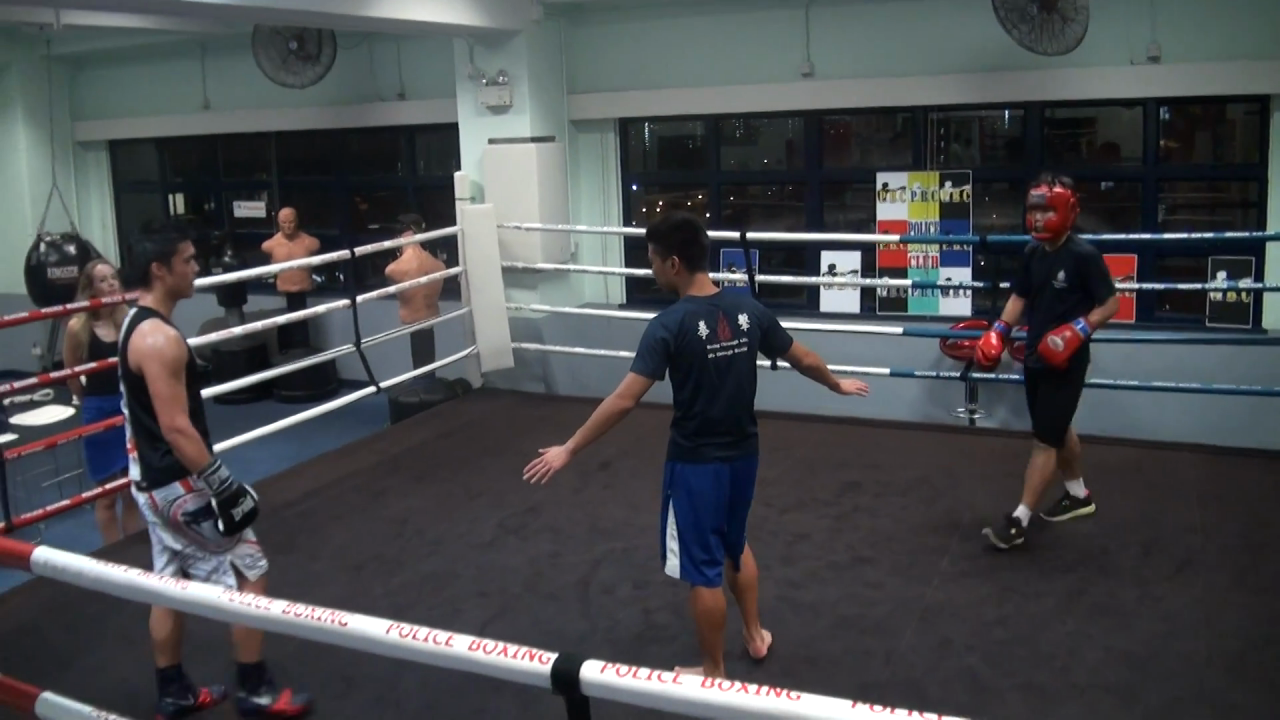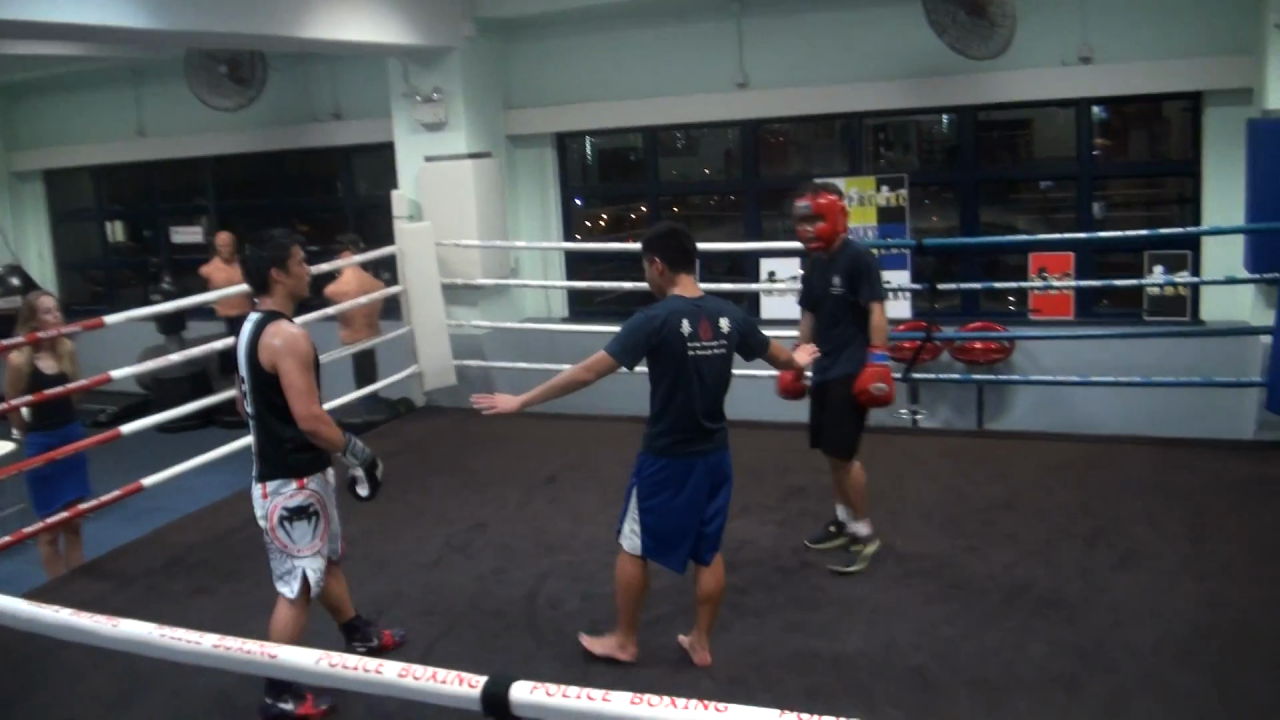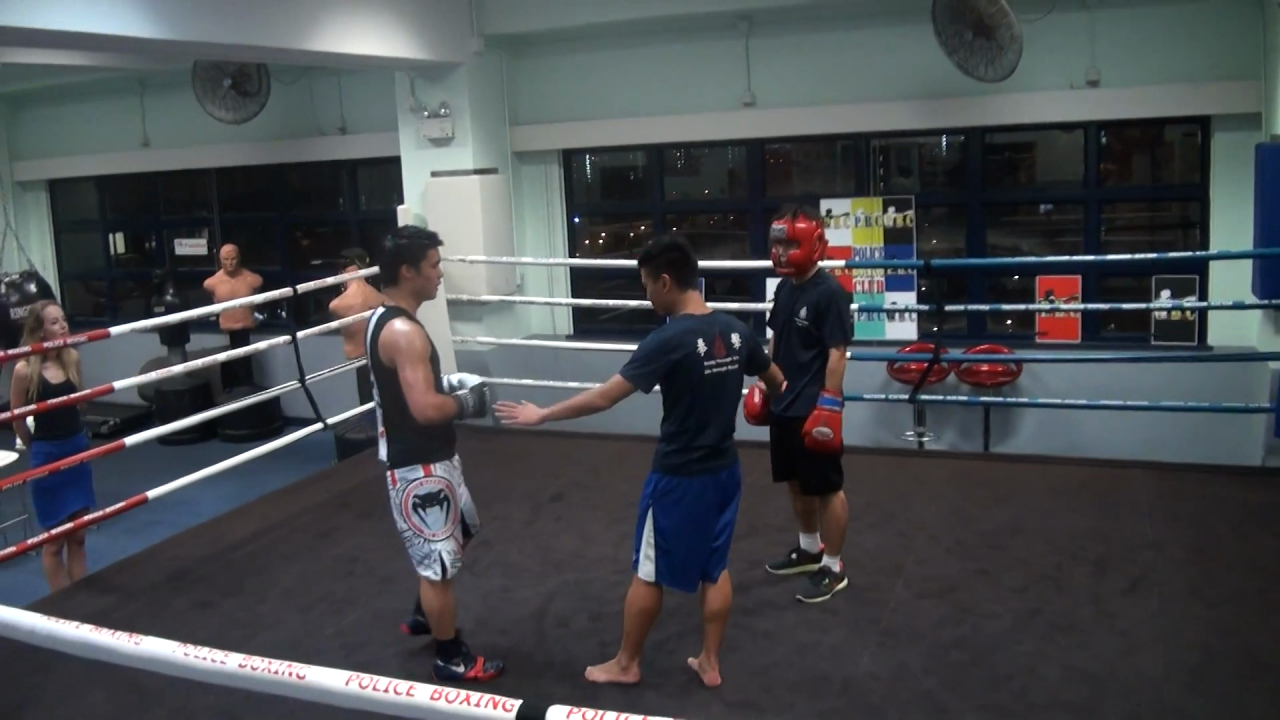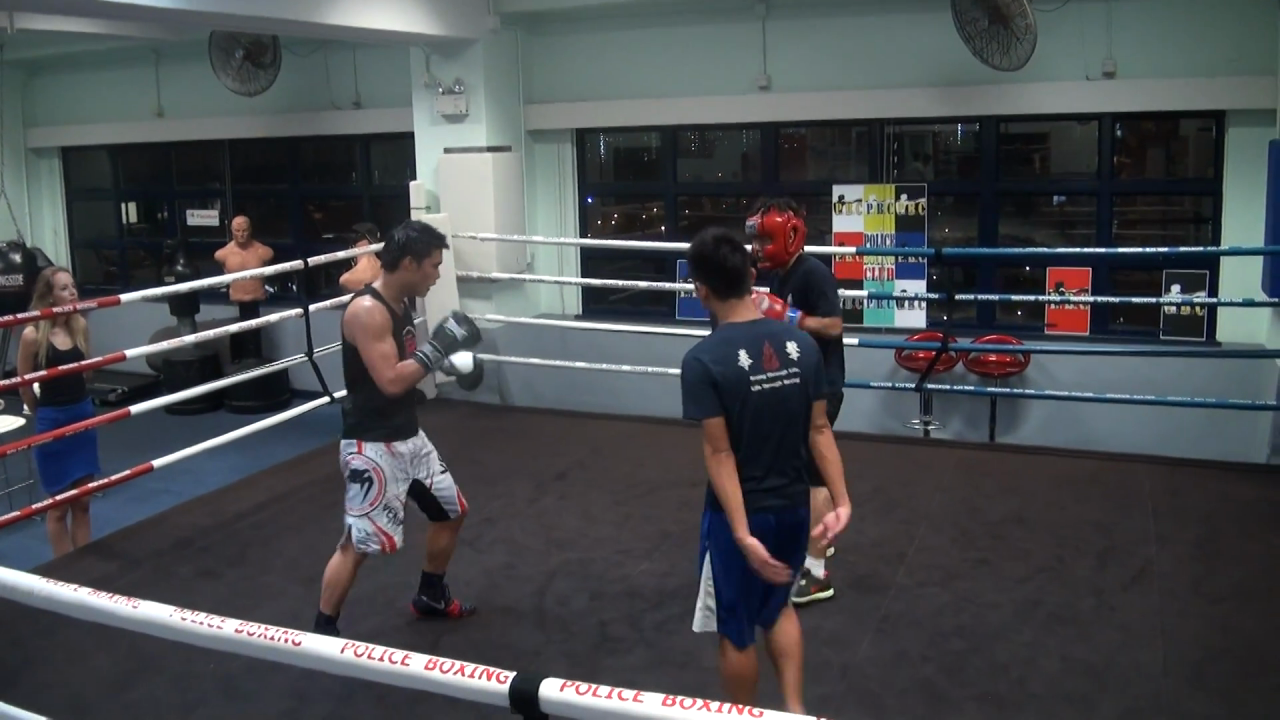
dt=1s
person 1, frame 1
left shoulder: (137, 324)
right shoulder: (160, 338)
right elbow: (177, 428)
right wrist: (222, 485)
left hip: (151, 478)
right hip: (179, 483)
right knee: (248, 576)
person 1, frame 2
left shoulder: (252, 328)
right shoulder: (287, 336)
right elbow: (310, 418)
right wrist: (358, 453)
left hip: (280, 469)
right hip: (292, 480)
left knee: (326, 559)
right knee: (296, 587)
left ankle: (360, 636)
person 1, frame 3
left shoulder: (386, 319)
right shoulder: (403, 332)
right elbow: (426, 409)
left wrist: (447, 384)
right wrist: (468, 402)
left hip: (429, 459)
right hip: (419, 467)
left knee: (458, 533)
right knee: (438, 563)
left ankle: (426, 613)
right ankle: (451, 658)
person 1, frame 4
left shoulder: (401, 303)
right shoulder: (366, 311)
right elbow: (391, 380)
left wrist: (449, 359)
right wrist: (438, 347)
left hip: (409, 437)
right hip: (373, 446)
left knee: (452, 511)
right knee: (357, 544)
left ankle: (431, 594)
right ankle: (323, 631)
person 2, frame 1
left shoulder: (669, 325)
right shoulder: (748, 309)
left elbow: (624, 400)
right elbow: (804, 360)
left wrist: (568, 450)
right wrist: (838, 385)
left hip: (695, 463)
right hip: (743, 455)
left knee: (702, 569)
right knee: (735, 546)
left ankle: (714, 672)
right ankle: (755, 634)
person 2, frame 2
left shoulder: (655, 320)
right shoulder: (730, 315)
left elbow: (588, 372)
right elbow: (779, 357)
left wrist: (521, 401)
right wrist: (798, 361)
left hip: (666, 457)
right hip: (714, 455)
left knee: (634, 548)
right knee: (709, 552)
left ankle: (624, 641)
right ankle: (700, 643)
person 2, frame 3
left shoulder: (669, 340)
right shoulder: (737, 330)
left elbow: (605, 397)
right elbow: (775, 380)
left wrist: (541, 415)
right wrist: (775, 396)
left hip: (679, 477)
right hip: (724, 471)
left knee: (649, 573)
right knee: (715, 569)
left ankle: (626, 664)
right ankle: (710, 663)
person 2, frame 4
left shoulder: (703, 359)
right shoulder: (802, 343)
left elbow: (719, 453)
right elbow: (819, 429)
left wrist: (740, 534)
right wrist: (841, 502)
left hip: (738, 513)
right hip: (793, 506)
left knee: (735, 628)
right knee: (777, 607)
right ankle: (795, 710)
person 3, frame 1
left shoulder: (1083, 255)
right shoulder: (1033, 252)
left elbow: (1109, 304)
right elbow: (1019, 296)
left wrist: (1076, 333)
right wrist: (998, 332)
left hip: (1065, 362)
right hip: (1035, 357)
left knee: (1044, 440)
right knee: (1058, 430)
left ankle: (1020, 520)
right ankle: (1079, 494)
person 3, frame 2
left shoulder: (858, 257)
right shoulder: (815, 262)
left elbow: (876, 311)
left wrist: (877, 365)
left hip: (852, 370)
right hip: (825, 370)
left knee: (841, 452)
right knee: (829, 450)
left ankle: (863, 532)
right ankle: (846, 520)
person 3, frame 3
left shoulder: (830, 292)
right shoulder: (785, 287)
left elbow: (837, 354)
left wrist: (828, 407)
right wrist: (763, 385)
left hip: (814, 408)
right hip: (782, 405)
left knee: (827, 488)
right knee: (796, 482)
left ankle: (833, 567)
right ankle: (810, 549)
person 3, frame 4
left shoulder: (813, 272)
right shoulder: (777, 275)
left elbow: (833, 325)
left wrist: (785, 318)
left hip: (818, 387)
left knee: (808, 475)
right knee: (802, 467)
left ankle: (816, 571)
right ankle: (815, 539)
person 4, frame 1
left shoulder: (128, 317)
right shoulder: (78, 327)
right elbow: (72, 375)
right wrist: (92, 402)
right hip: (99, 411)
right knee: (108, 493)
person 4, frame 2
left shoulder: (66, 349)
right shoulder: (19, 360)
right elbow: (12, 408)
right wrist: (33, 434)
left hip: (72, 436)
right hip: (42, 444)
left knee: (74, 523)
right knee: (51, 528)
person 4, frame 3
left shoulder: (72, 358)
right shoulder: (25, 369)
right elbow: (17, 420)
right wrist: (40, 448)
left hip: (78, 448)
right hip: (48, 455)
left knee: (78, 535)
right knee: (56, 539)
person 4, frame 4
left shoulder: (80, 325)
right shoulder: (33, 335)
right elbow: (24, 386)
left wrist: (76, 405)
right wrist: (45, 414)
left hip: (83, 415)
right hip: (53, 421)
left knee: (82, 501)
right knee: (60, 505)
